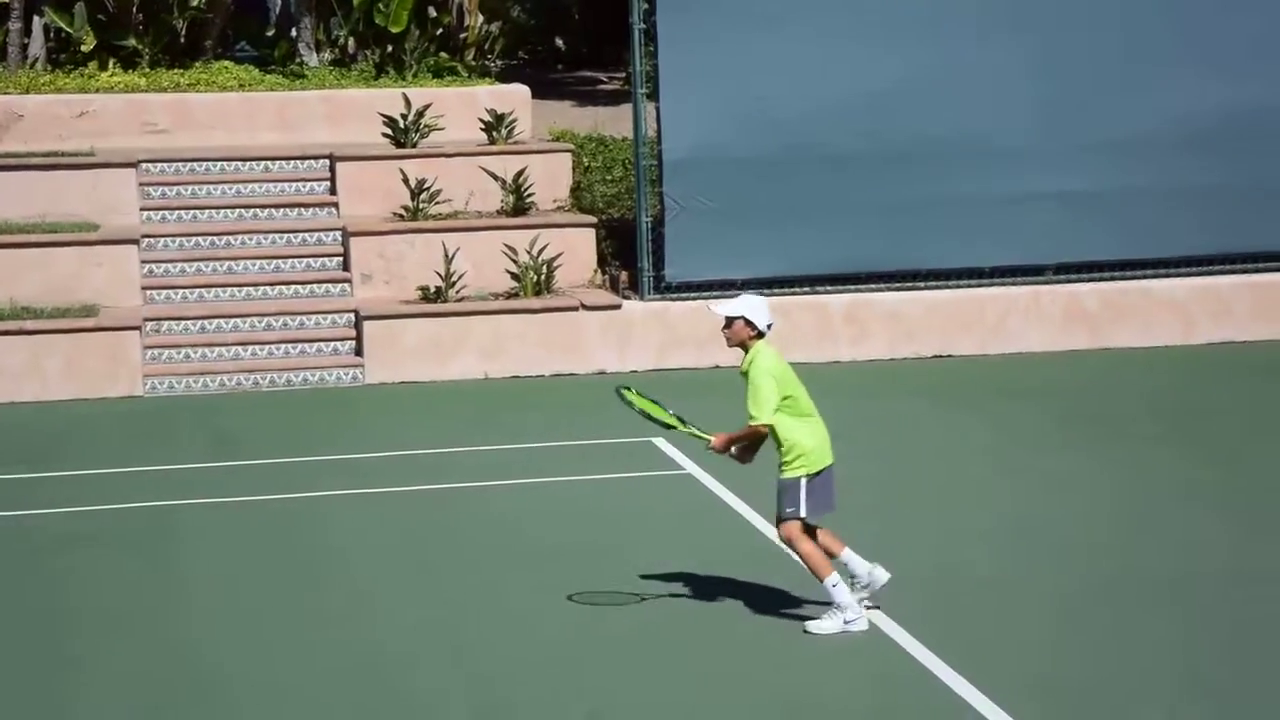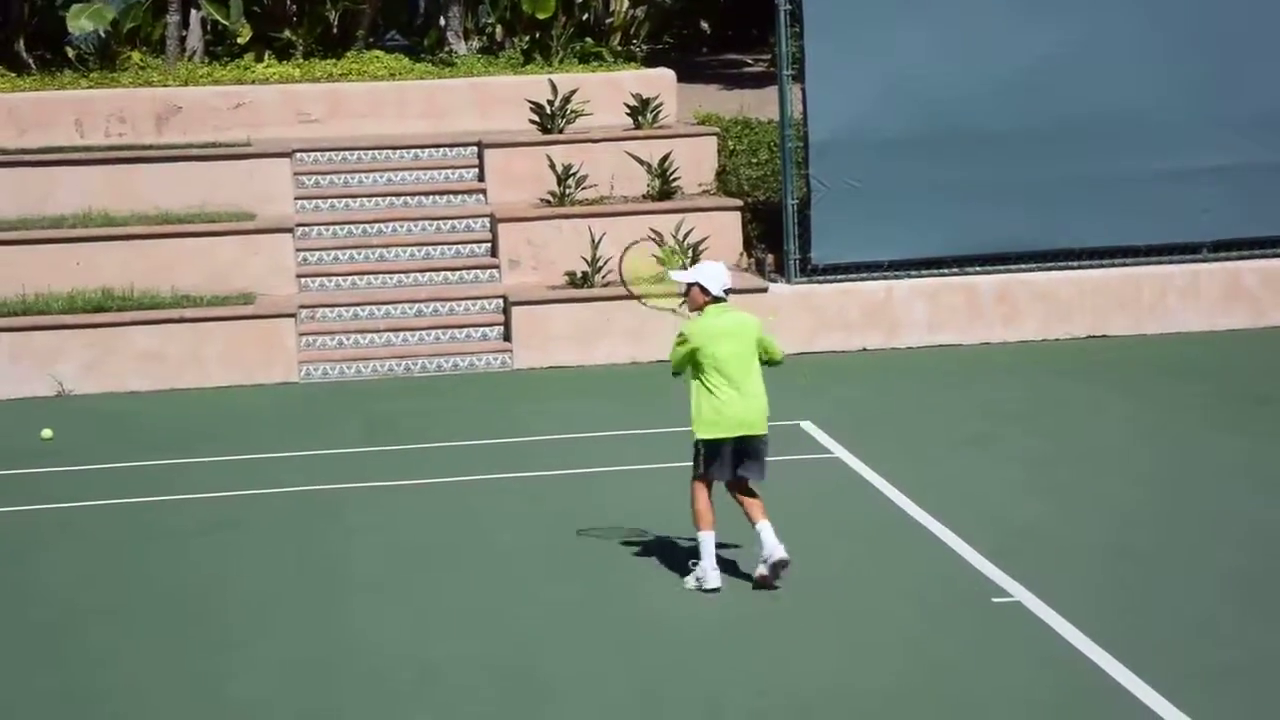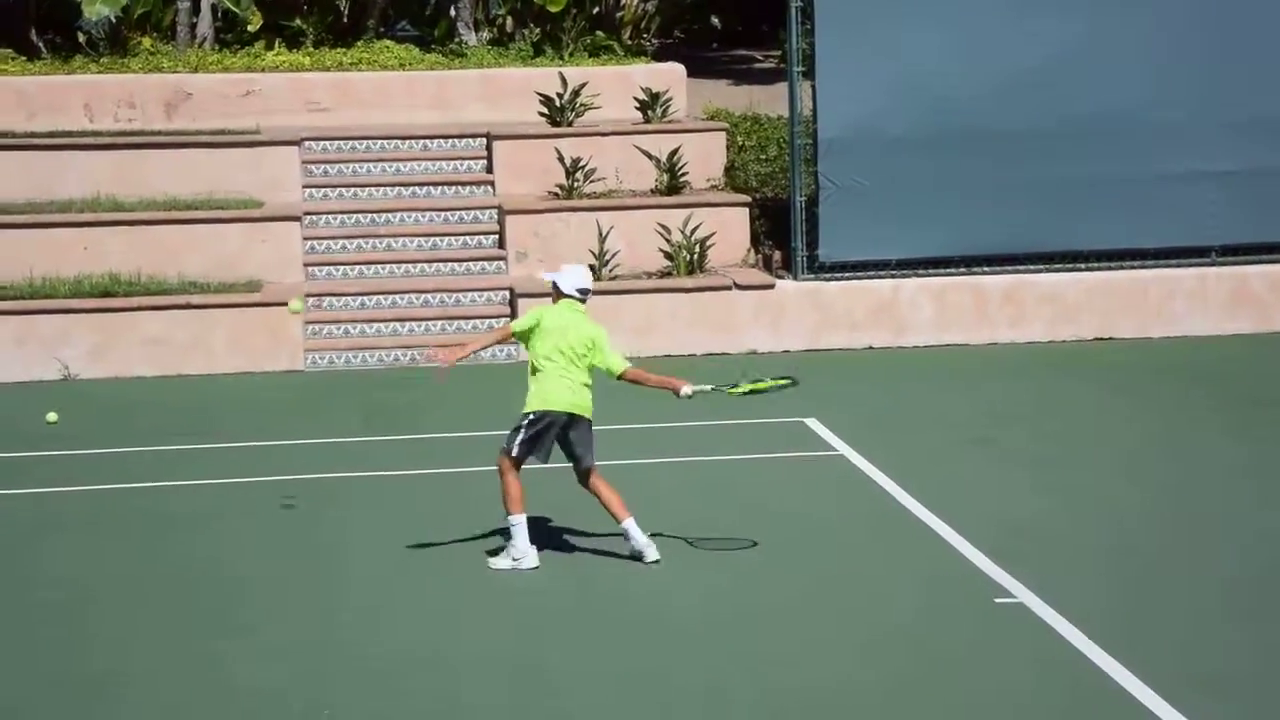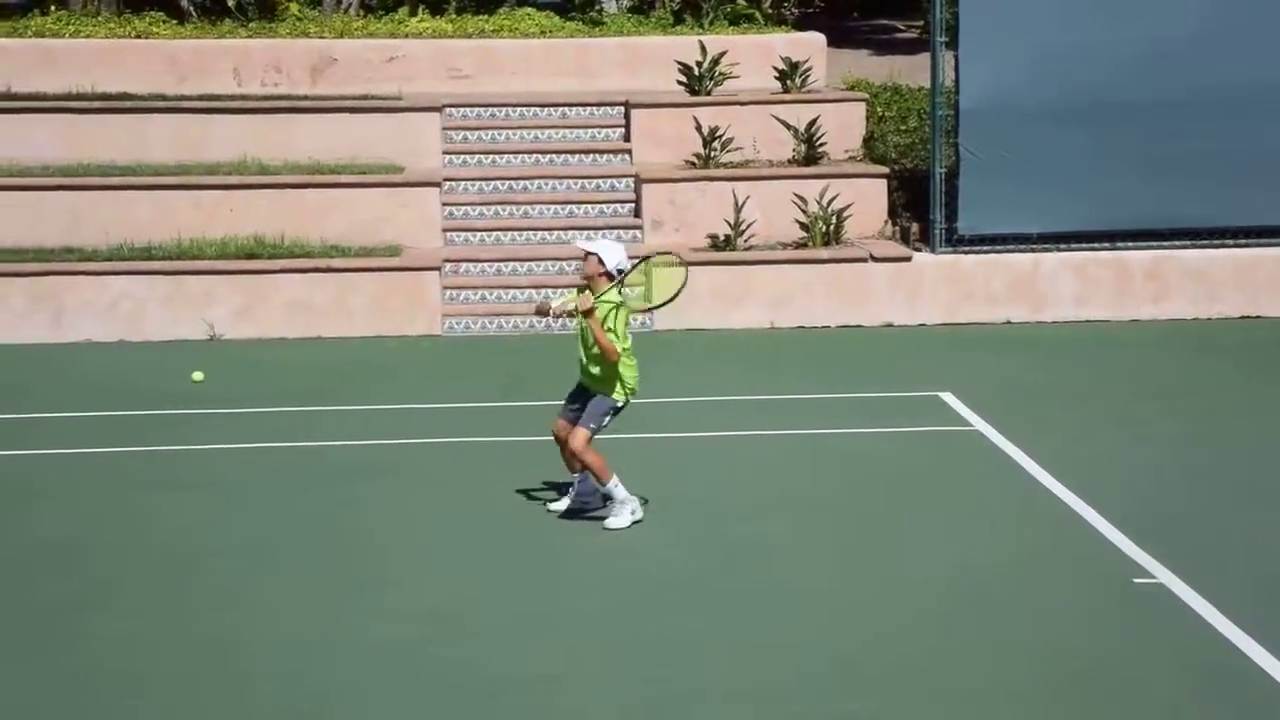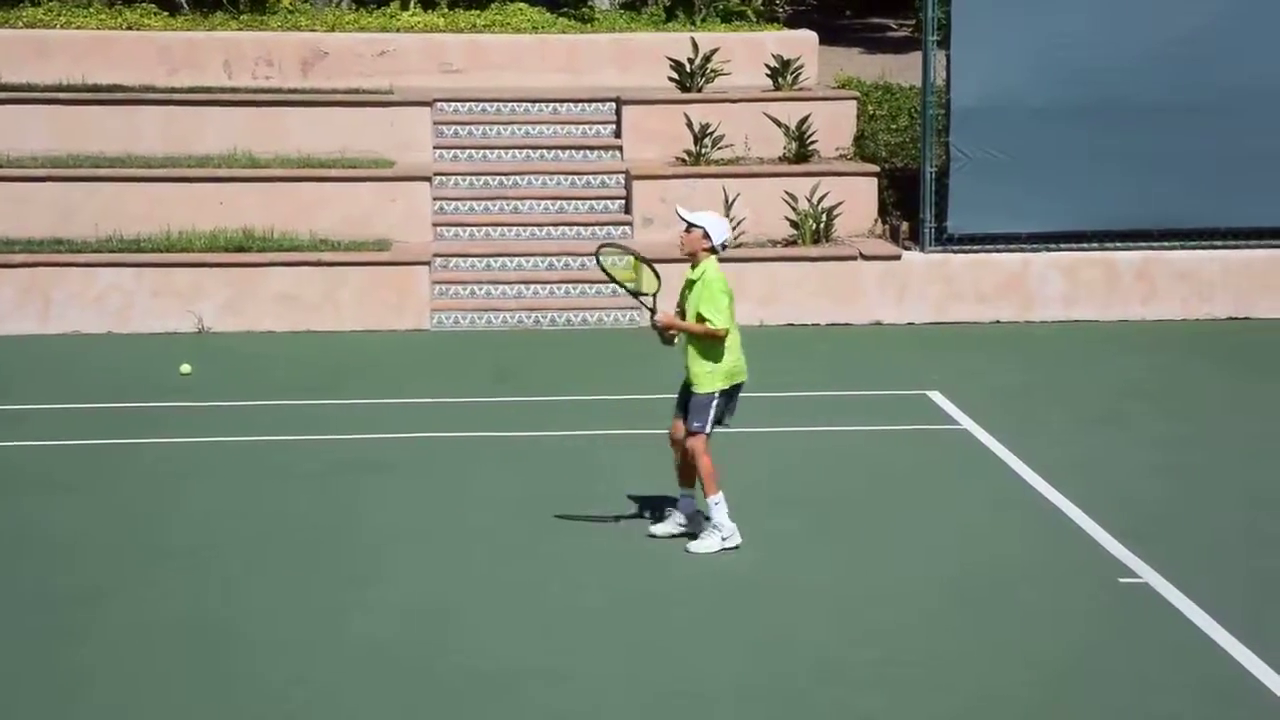
dt=0.7s
person 1, frame 1
left shoulder: (760, 366)
right shoulder: (762, 359)
left elbow: (762, 425)
left wrist: (727, 439)
right wrist: (748, 448)
left hip: (802, 456)
right hip: (808, 449)
left knee: (791, 533)
right knee: (804, 525)
left ankle: (848, 610)
right ankle: (865, 573)
person 1, frame 2
left shoulder: (692, 331)
right shoulder: (750, 323)
left elbow: (676, 368)
right elbow: (776, 357)
left hip: (715, 422)
right hip: (753, 420)
left knee: (701, 486)
right knee: (742, 488)
left ankle: (707, 571)
right ankle: (771, 547)
person 1, frame 3
left shoulder: (542, 314)
right shoulder: (593, 330)
left elbow: (503, 333)
right elbow: (625, 371)
left wrist: (460, 351)
right wrist: (671, 383)
left hip: (546, 404)
right hip: (578, 408)
left knee: (508, 466)
right knee: (589, 476)
left ankle: (521, 549)
right ankle: (639, 541)
person 1, frame 4
left shoulder: (614, 307)
right shoulder: (584, 294)
left elbow: (612, 354)
right elbow: (539, 309)
left wrist: (590, 318)
right wrist: (554, 308)
left hip: (613, 387)
right hip: (590, 381)
left knee: (579, 443)
right knee: (562, 431)
left ankle: (626, 504)
right ankle: (582, 493)
person 1, frame 5
left shoulder: (713, 278)
right shoulder: (692, 275)
left elbow: (719, 329)
left wrist: (675, 324)
right wrist: (668, 325)
left hip: (717, 373)
right hip: (698, 371)
left knee: (696, 447)
right knee: (678, 436)
left ankle: (722, 527)
right ankle: (686, 513)
